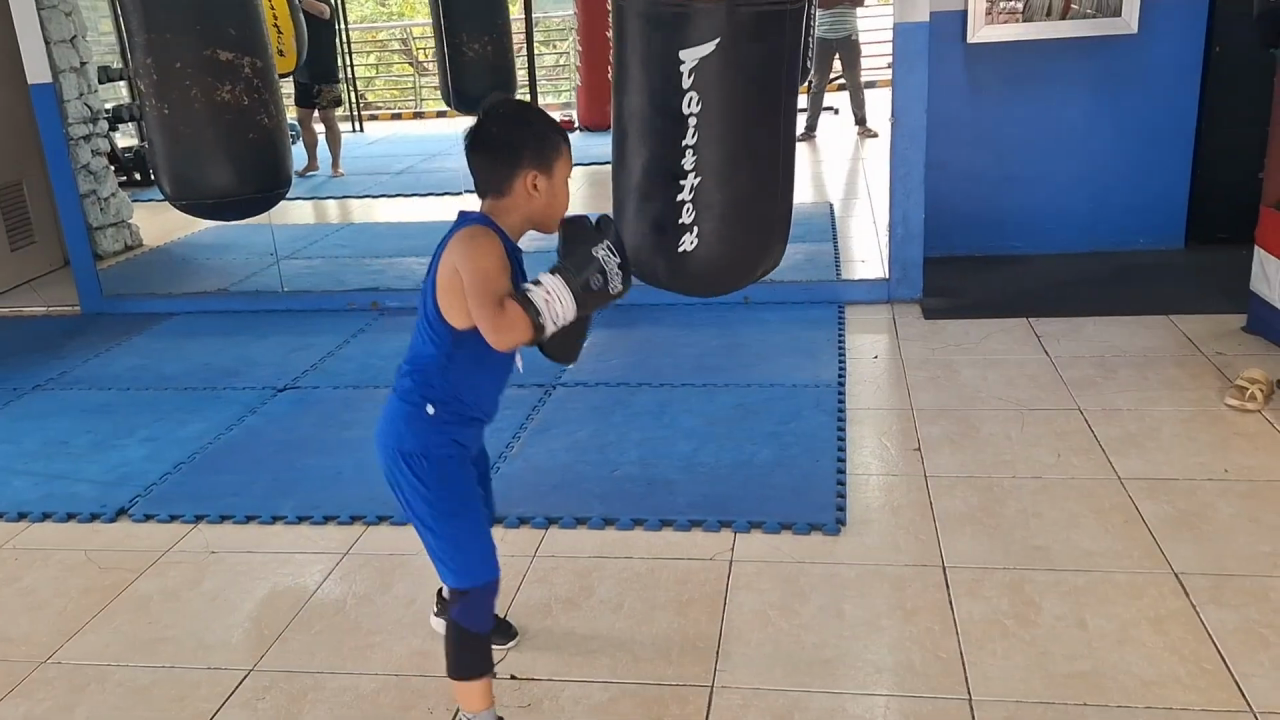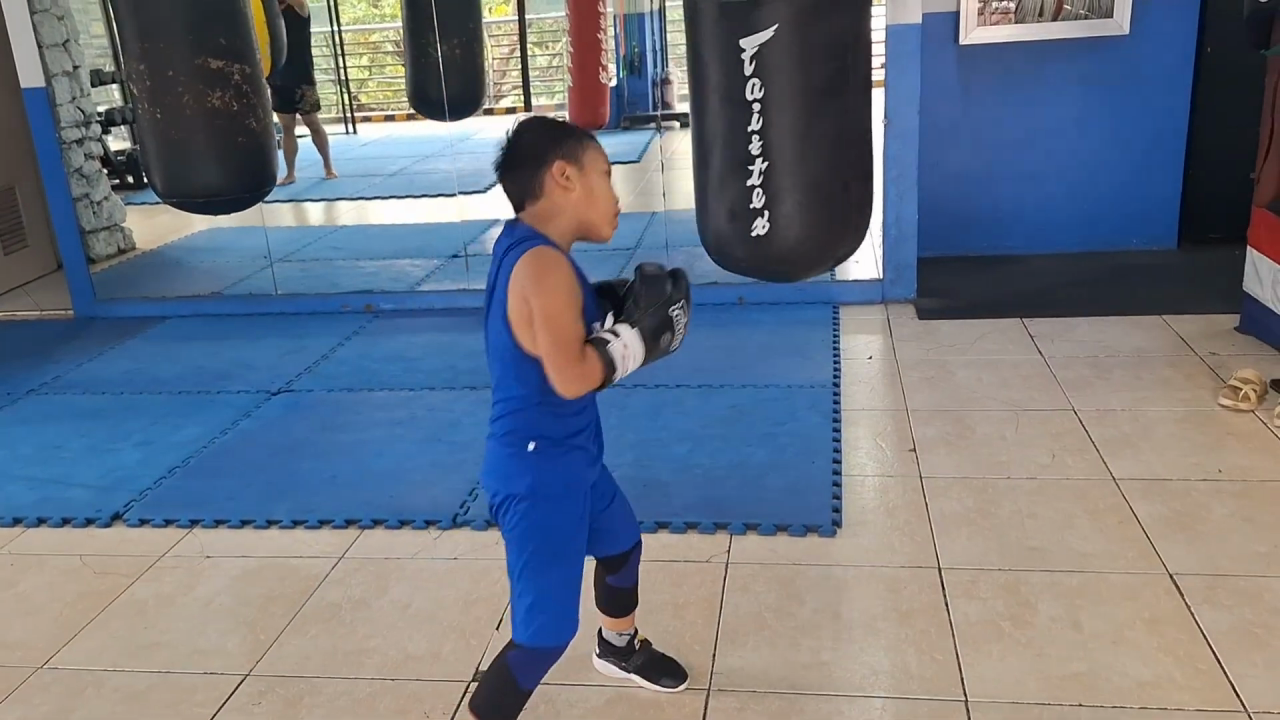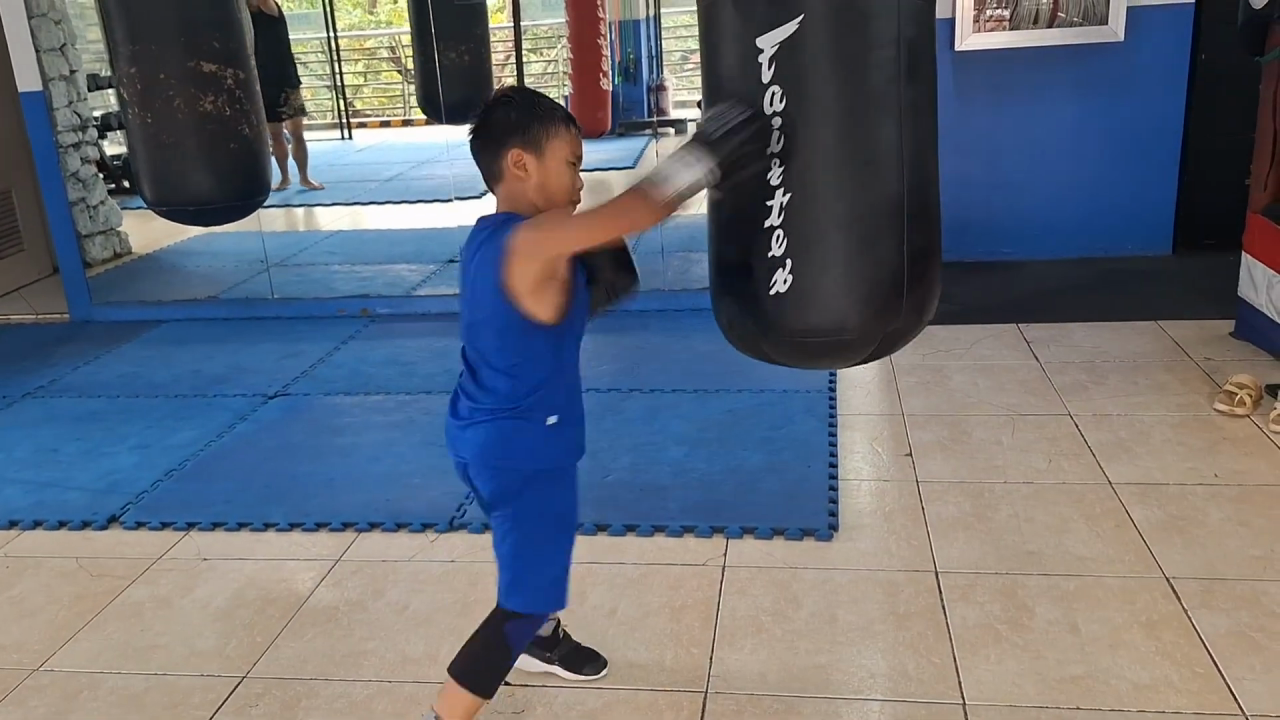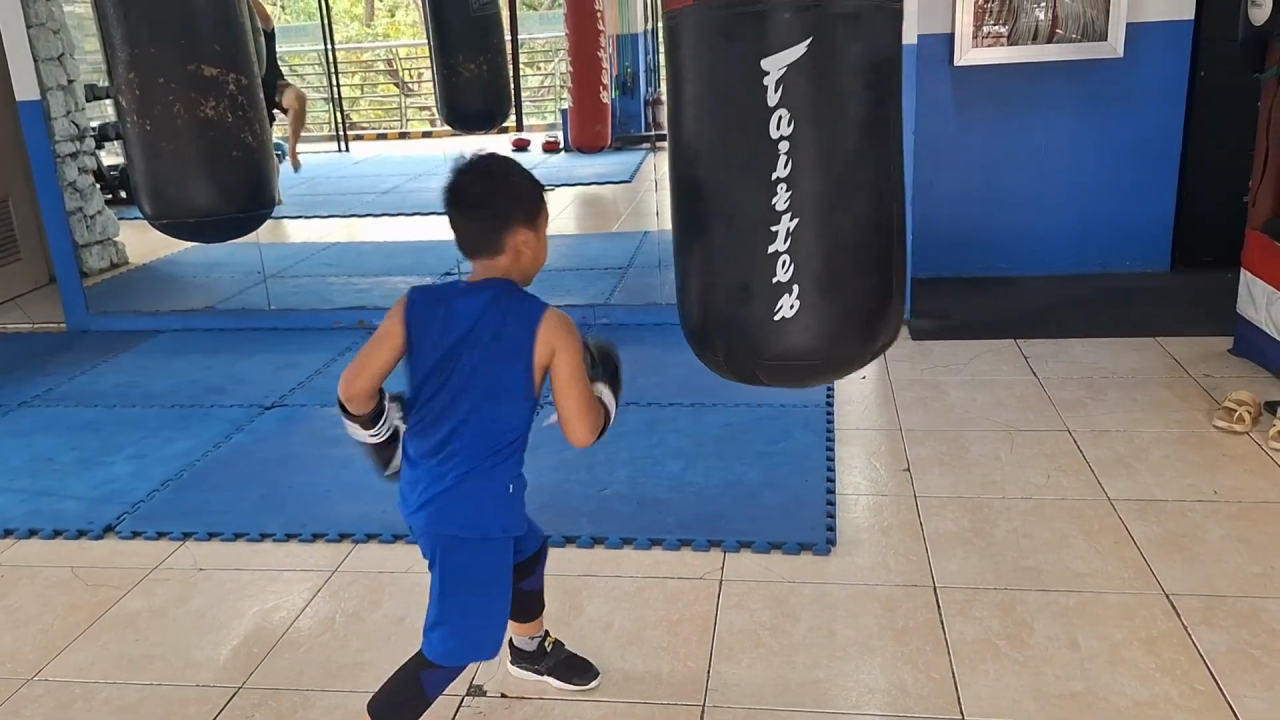
dt=0.7s
person 1, frame 1
left shoulder: (482, 238)
right shoulder: (477, 244)
right elbow: (501, 330)
left wrist: (551, 320)
right wrist: (573, 286)
left hip: (447, 427)
right hip: (425, 439)
left knee: (475, 524)
right knee: (478, 577)
left ankle: (454, 605)
person 1, frame 2
left shoulder: (538, 253)
right shoulder: (541, 263)
right elbow: (570, 380)
left wrist: (611, 307)
right wrist: (641, 332)
left hip: (570, 456)
right hip: (536, 473)
left knee: (621, 544)
right knee: (545, 634)
left ankle: (620, 647)
person 1, frame 3
left shoulder: (489, 237)
right shoulder: (534, 239)
right elbow: (629, 211)
left wrist: (584, 285)
right wrist: (708, 153)
left hip: (485, 437)
right hip: (519, 448)
left knee: (540, 560)
right knee: (525, 601)
left ankle: (540, 638)
person 1, frame 4
left shoulder: (417, 306)
right shoulder: (548, 326)
left elbow: (355, 389)
right elbow: (582, 432)
left wrist: (383, 436)
right wrist: (603, 391)
left hip: (434, 490)
right hip: (472, 511)
left knee: (529, 551)
right knee: (452, 650)
left ankle: (531, 649)
